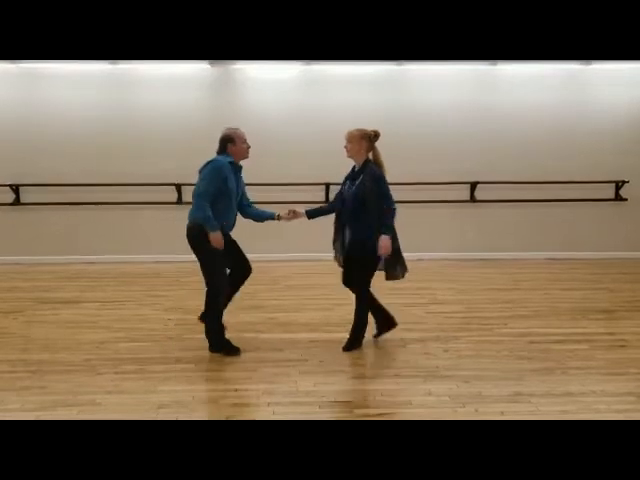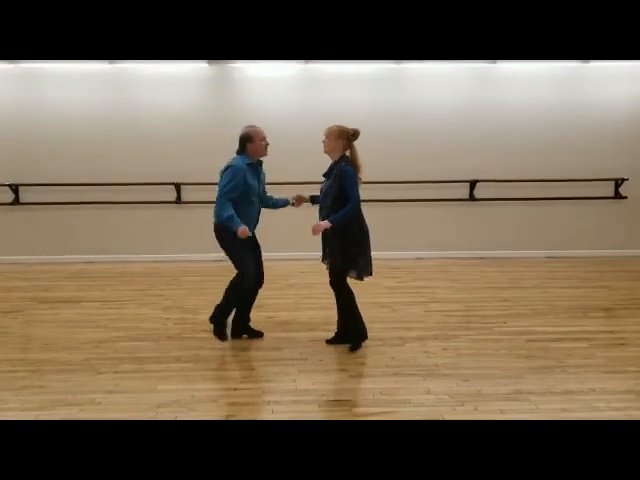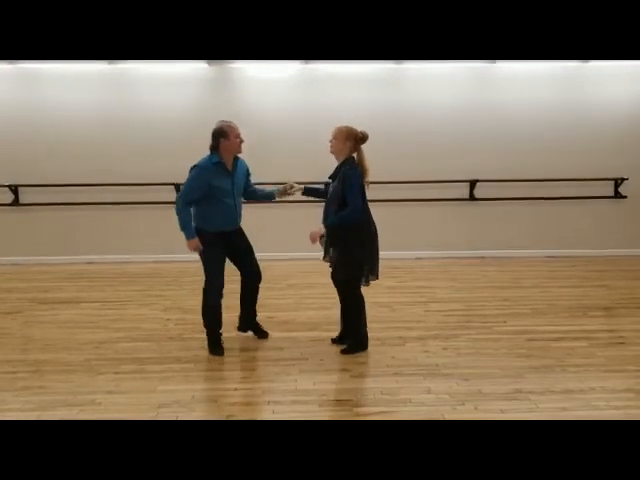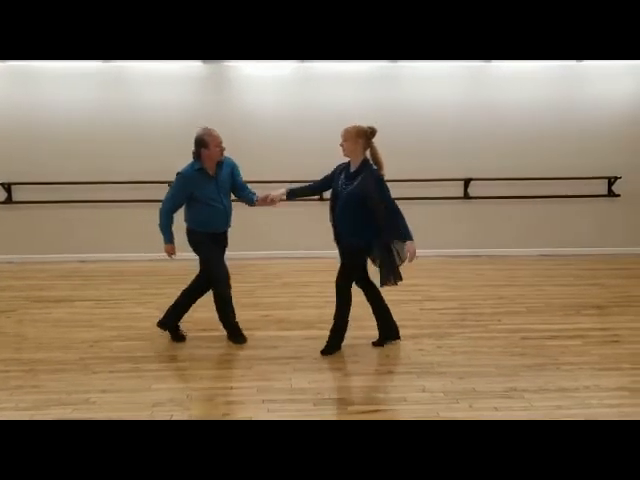
dt=1s
person 1, frame 1
left shoulder: (374, 173)
right shoulder: (352, 174)
left elbow: (389, 206)
right elbow: (336, 205)
left wrist: (385, 233)
right wrist: (306, 214)
left hip: (370, 240)
right hip: (354, 240)
left knee: (360, 285)
right knee: (349, 280)
left ankle: (356, 336)
right ankle: (384, 319)
person 1, frame 2
left shoulder: (346, 169)
right shoulder: (335, 168)
left elbow: (354, 204)
left wrist: (329, 222)
right wrist: (311, 199)
left hip: (349, 235)
right hip: (338, 236)
left knee: (338, 281)
right knee: (337, 281)
left ankle: (358, 332)
right ankle: (345, 332)
person 1, frame 3
left shoulder: (351, 172)
right shoulder: (342, 170)
left elbow: (355, 210)
right elbow: (331, 194)
left wrist: (325, 228)
right wrist: (303, 190)
left hip: (357, 239)
right hip: (345, 238)
left knee: (350, 285)
right knee: (340, 280)
left ankle: (358, 340)
right ankle: (348, 331)
person 1, frame 4
left shoulder: (372, 176)
right shoulder: (341, 170)
left elbow: (391, 209)
right elbow: (316, 187)
left wrist: (407, 239)
right wrist: (287, 193)
left hip: (360, 241)
right hip: (344, 240)
left knee: (343, 285)
right knee: (363, 284)
left ankle: (336, 340)
right ankle: (388, 330)
person 2, frame 1
left shoulder: (236, 173)
right shoulder: (217, 166)
left elbow: (246, 209)
right elbow: (200, 198)
left wrist: (276, 216)
right wrist: (212, 228)
left hip: (221, 233)
right hip: (203, 233)
left knee: (243, 269)
right knee: (218, 284)
left ankle: (211, 313)
right ankle: (216, 340)
person 2, frame 2
left shoulder: (257, 168)
right shoulder: (237, 168)
left elbow: (262, 199)
right elbow: (222, 201)
left wrist: (288, 201)
right wrist: (237, 225)
left hip: (247, 231)
right hip: (230, 231)
left knee: (257, 278)
right knee: (247, 273)
left ankle: (241, 324)
right ankle: (220, 316)
person 2, frame 3
left shoulder: (241, 165)
right shoulder: (203, 169)
left elbow: (249, 192)
right elbow: (182, 203)
left wrist: (276, 194)
right wrist: (190, 235)
left hip: (234, 232)
right hip: (209, 236)
left knee: (253, 274)
right knee: (215, 286)
left ankle: (248, 320)
right ankle: (214, 336)
person 2, frame 4
left shoulder: (229, 166)
right shoulder: (188, 176)
left elbow: (241, 190)
right elbow: (167, 208)
left wrist: (254, 199)
right wrist: (168, 240)
left hip: (221, 234)
right hip: (201, 236)
left knee: (206, 280)
right knee: (220, 279)
left ankle: (170, 319)
right ankle: (231, 327)
